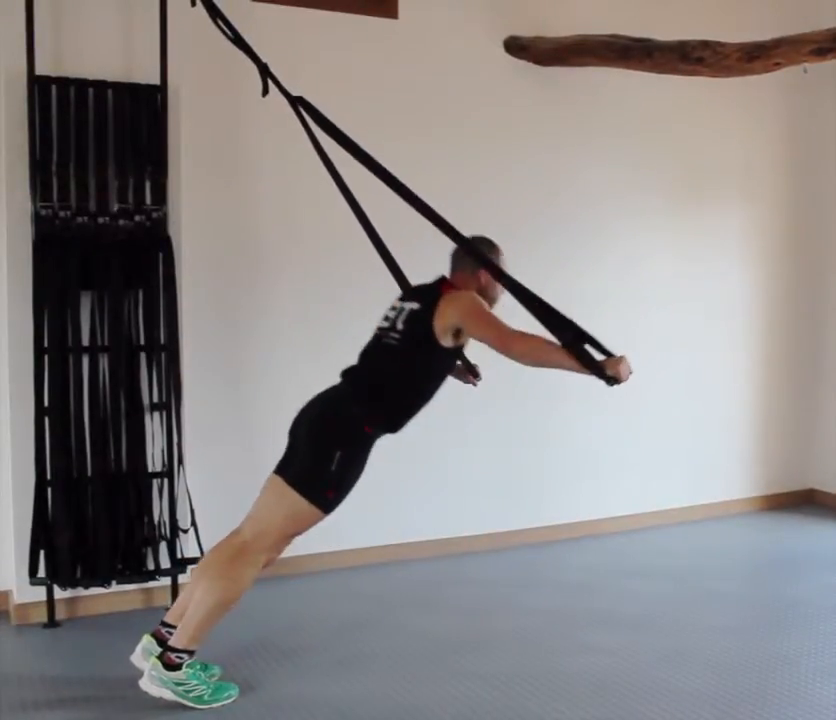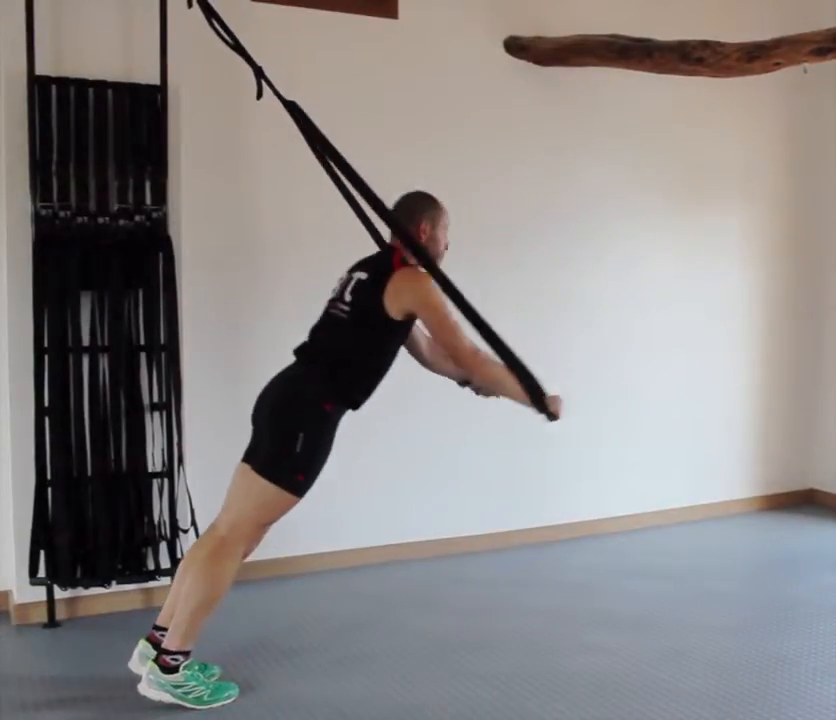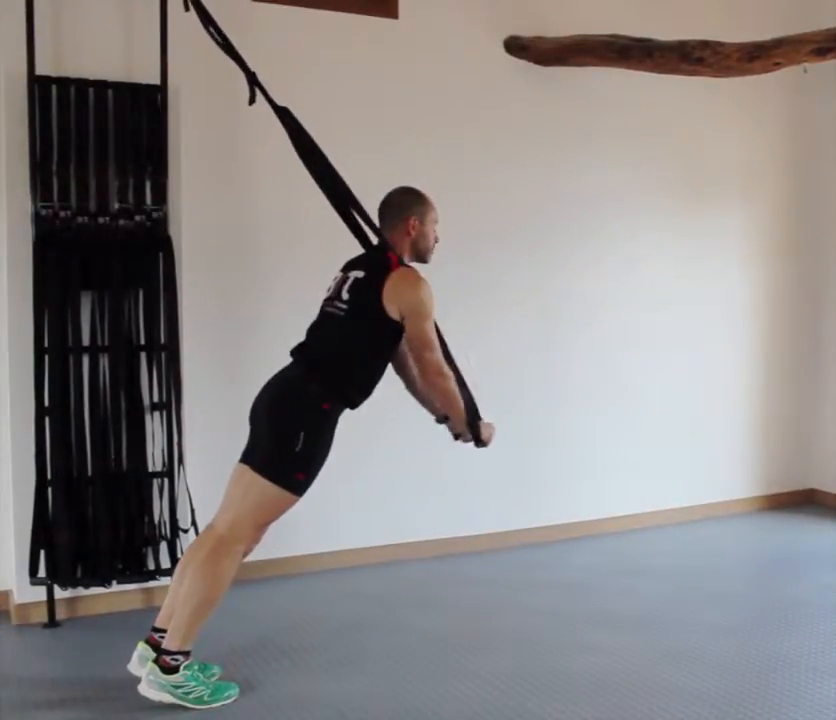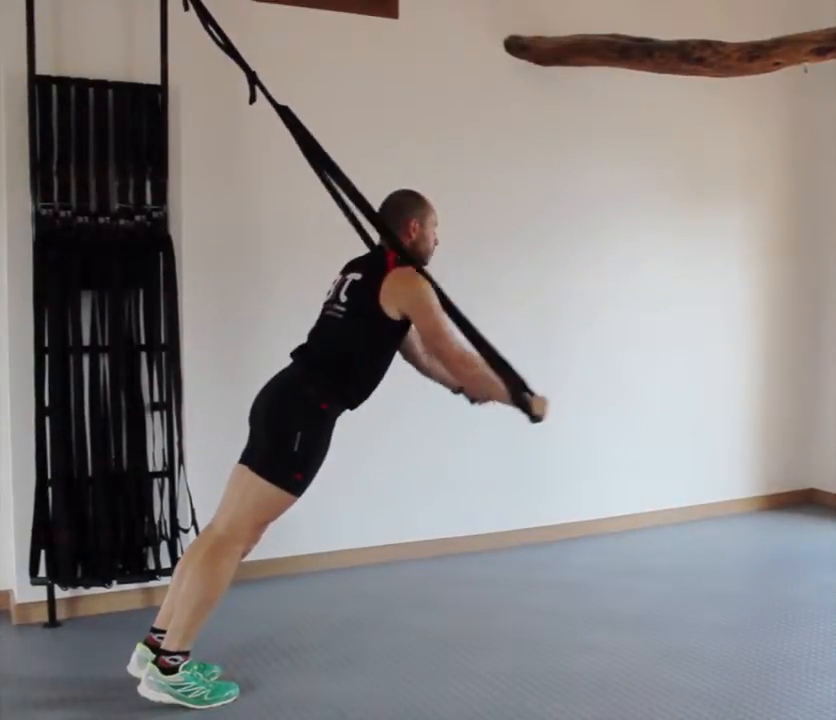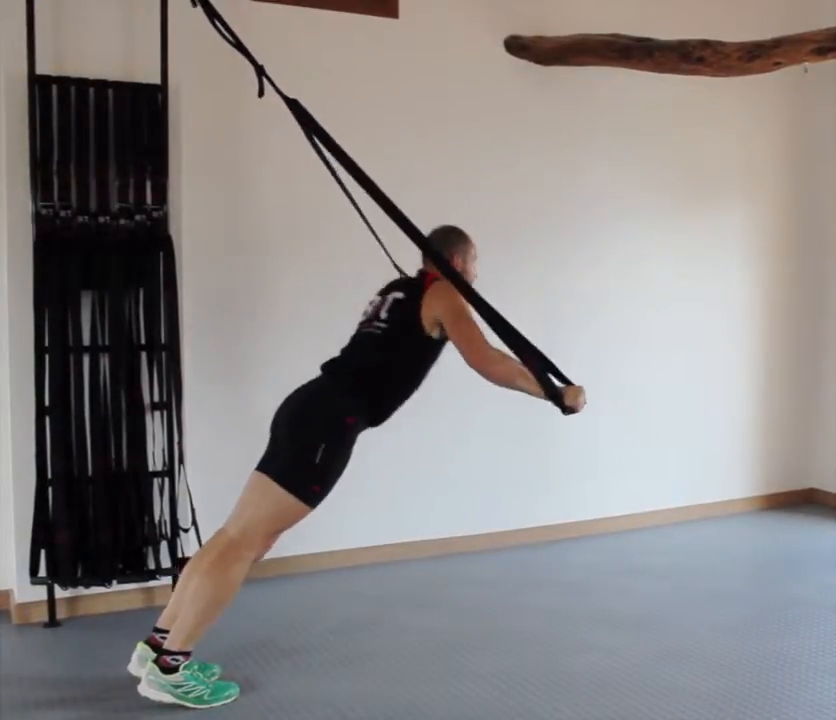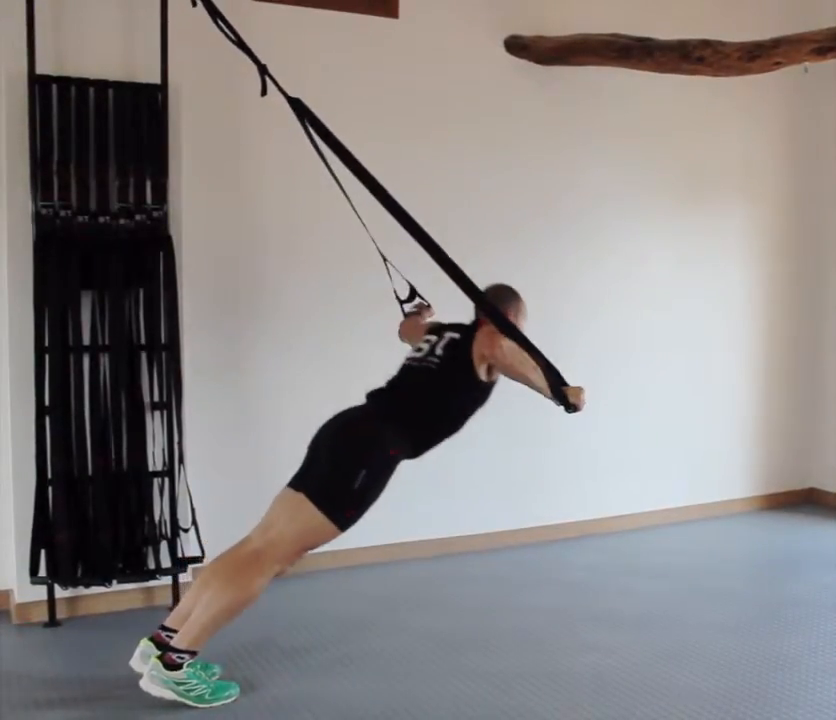
dt=0.4s
person 1, frame 1
left shoulder: (419, 296)
right shoulder: (460, 304)
right elbow: (518, 346)
left wrist: (450, 366)
right wrist: (601, 366)
left hip: (329, 417)
right hip: (344, 432)
left knee: (254, 537)
right knee: (259, 543)
left ankle: (163, 641)
right ankle: (172, 665)
person 1, frame 2
left shoulder: (372, 270)
right shoulder: (413, 282)
left elbow: (418, 344)
right elbow: (468, 355)
left wrist: (468, 380)
right wrist: (536, 399)
left hip: (292, 398)
right hip: (307, 411)
left knee: (231, 530)
right knee: (235, 535)
left ankle: (158, 645)
right ankle: (168, 667)
person 1, frame 3
left shoulder: (361, 270)
right shoulder: (408, 284)
left elbow: (403, 359)
right elbow: (433, 370)
left wrist: (441, 415)
right wrist: (467, 424)
left hip: (288, 398)
right hip: (305, 413)
left knee: (229, 531)
right knee: (234, 536)
left ankle: (157, 645)
right ankle: (169, 667)
person 1, frame 4
left shoulder: (363, 271)
right shoulder: (406, 281)
left elbow: (412, 348)
right elbow: (452, 357)
left wrist: (459, 386)
right wrist: (522, 399)
left hip: (288, 398)
right hip: (304, 412)
left knee: (230, 533)
right knee: (233, 534)
left ankle: (156, 644)
right ankle: (167, 667)
person 1, frame 5
left shoulder: (398, 290)
right shoulder: (444, 298)
right elbow: (484, 360)
right wrist: (558, 391)
left hip: (311, 407)
right hip: (329, 422)
left knee: (240, 535)
right knee: (246, 540)
left ankle: (158, 643)
right ankle: (168, 666)
person 1, frame 6
left shoulder: (442, 334)
right shoulder: (489, 343)
left elbow: (408, 329)
right elbow: (501, 350)
left wrist: (417, 312)
right wrist: (558, 390)
left hip: (349, 432)
right hip: (369, 450)
left knee: (263, 545)
right knee: (270, 553)
left ankle: (163, 642)
right ankle: (174, 663)
